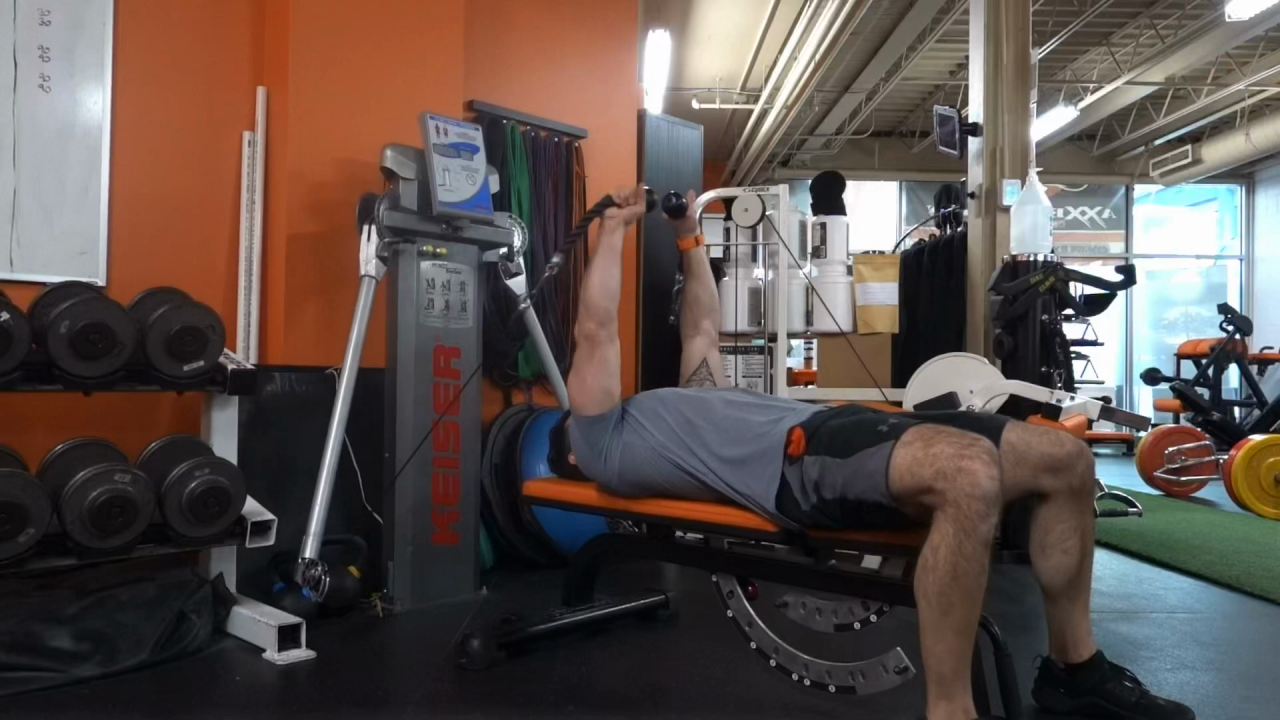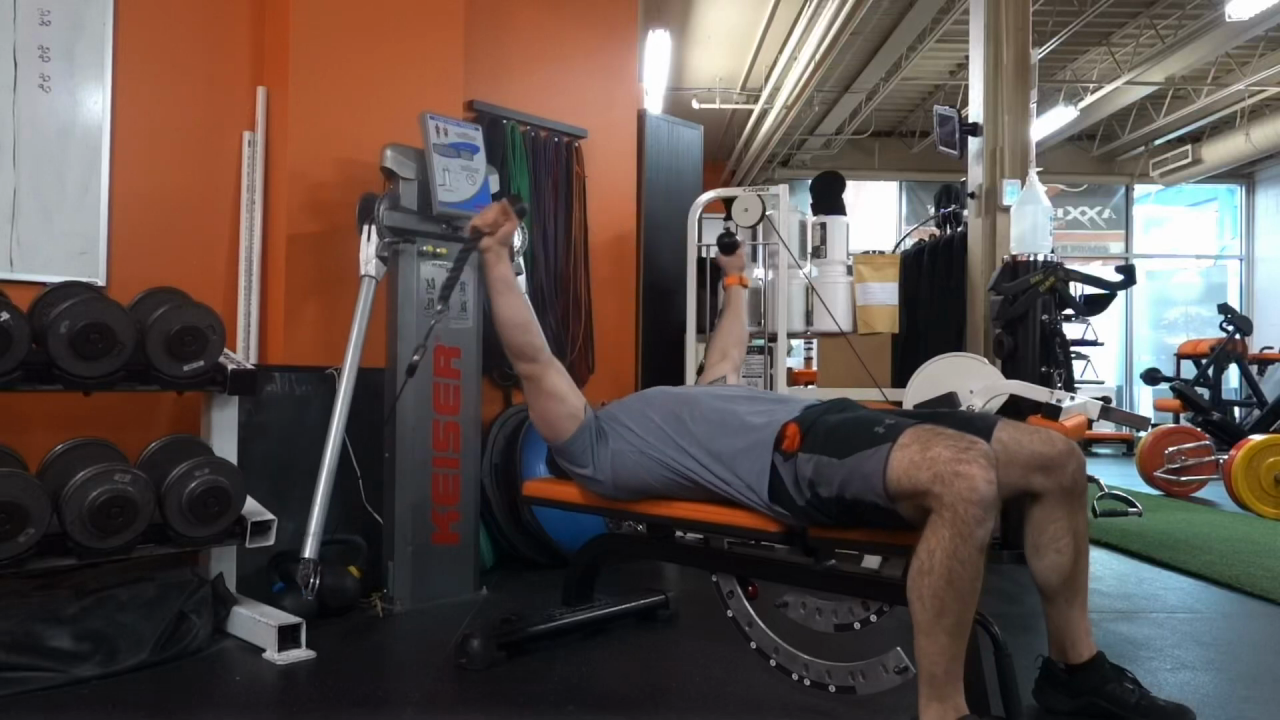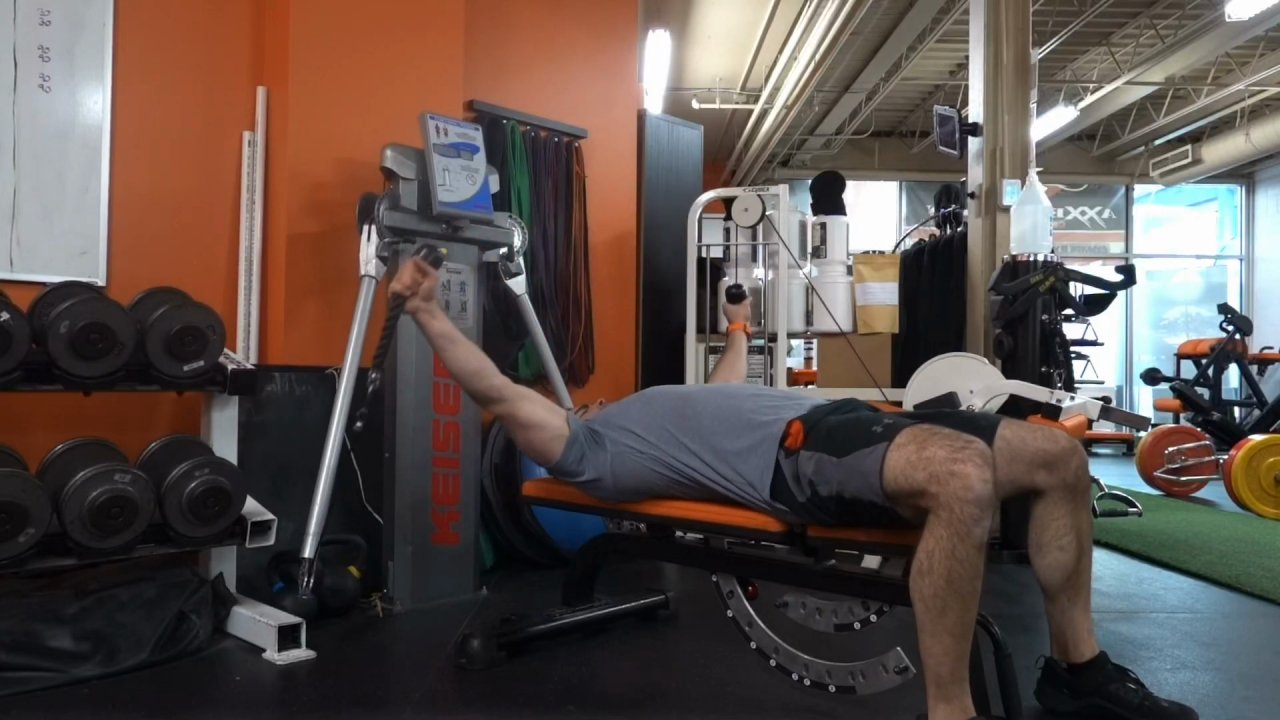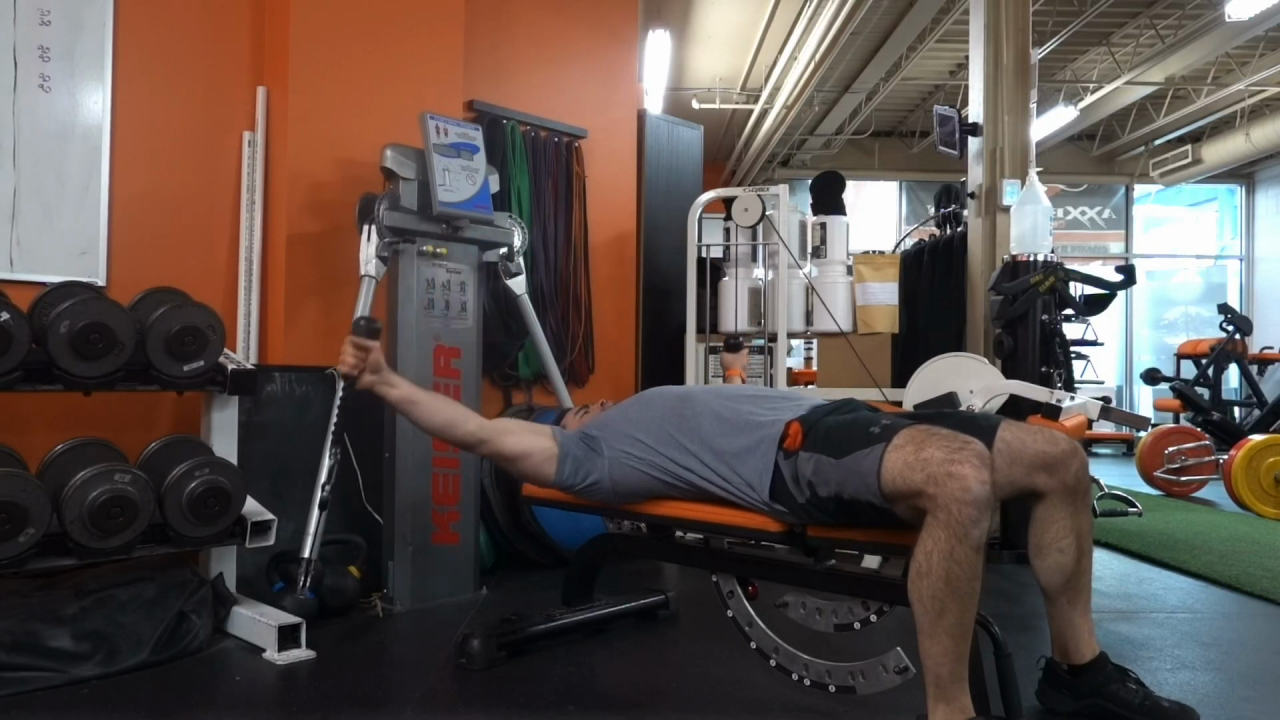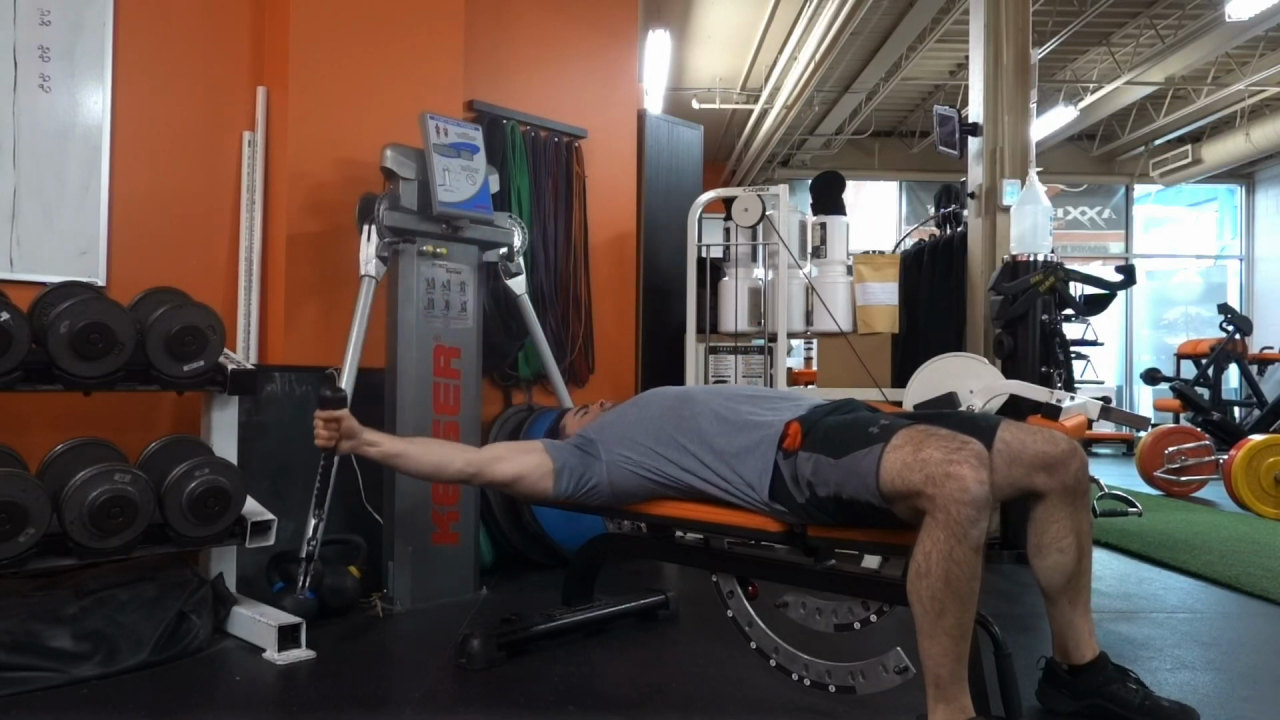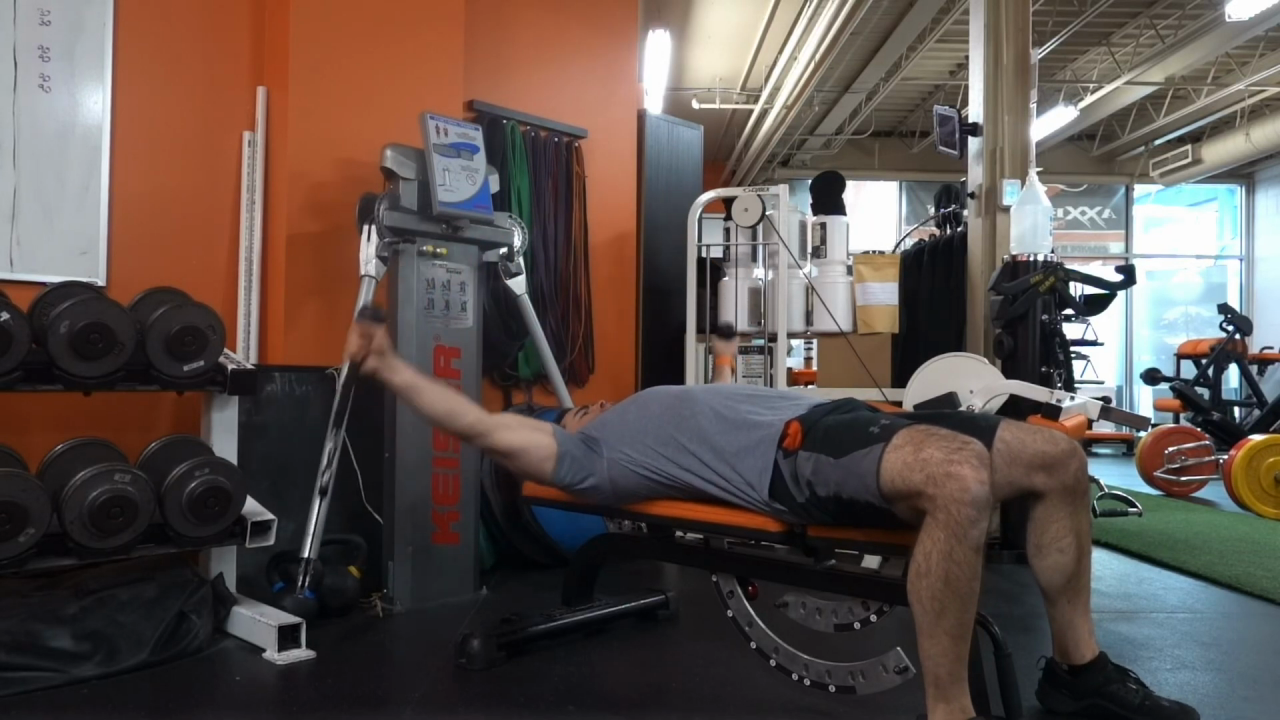
dt=0.4s
person 1, frame 1
left shoulder: (682, 410)
right shoulder: (606, 448)
left elbow: (702, 332)
right elbow: (595, 334)
left wrist: (690, 244)
right wrist: (613, 226)
left hip: (838, 426)
right hip: (794, 457)
left knee: (1065, 461)
right knee: (969, 476)
left ankle: (1074, 667)
person 1, frame 2
left shoulder: (667, 415)
right shoulder: (595, 450)
left elbow: (724, 365)
right elbow: (534, 365)
left wrist: (737, 285)
right wrist: (498, 256)
left hip: (833, 417)
right hip: (788, 453)
left knee: (1056, 460)
right knee: (967, 480)
person 1, frame 3
left shoulder: (652, 414)
right shoulder: (593, 454)
right elbow: (504, 397)
left wrist: (737, 333)
right wrist: (428, 312)
left hip: (833, 418)
right hip: (792, 454)
left knee: (1059, 458)
right knee: (965, 478)
person 1, frame 4
left shoulder: (649, 414)
right shoulder: (590, 456)
right elbow: (488, 433)
left wrist: (735, 371)
right wrist: (383, 381)
left hip: (836, 415)
right hip: (794, 452)
left knee: (1058, 459)
right knee: (963, 478)
person 1, frame 5
left shoulder: (644, 417)
right shoulder: (587, 459)
right elbow: (484, 461)
left wrist: (731, 396)
right wrist: (364, 440)
left hip: (833, 416)
right hip: (793, 454)
left knee: (1057, 458)
right knee: (960, 479)
person 1, frame 6
left shoulder: (635, 412)
right shoulder: (590, 455)
right elbow: (487, 426)
left wrist: (723, 364)
right wrist: (388, 365)
left hip: (831, 417)
right hip: (784, 454)
left knee: (1056, 458)
right knee: (961, 479)
